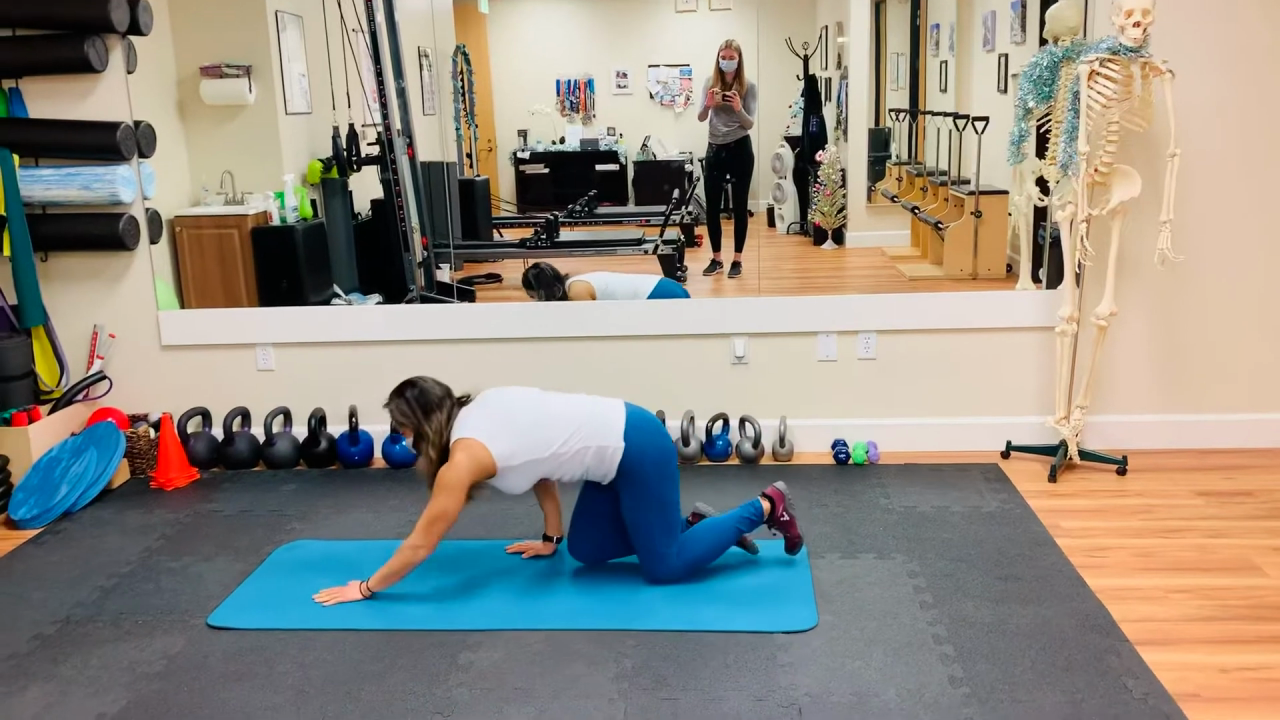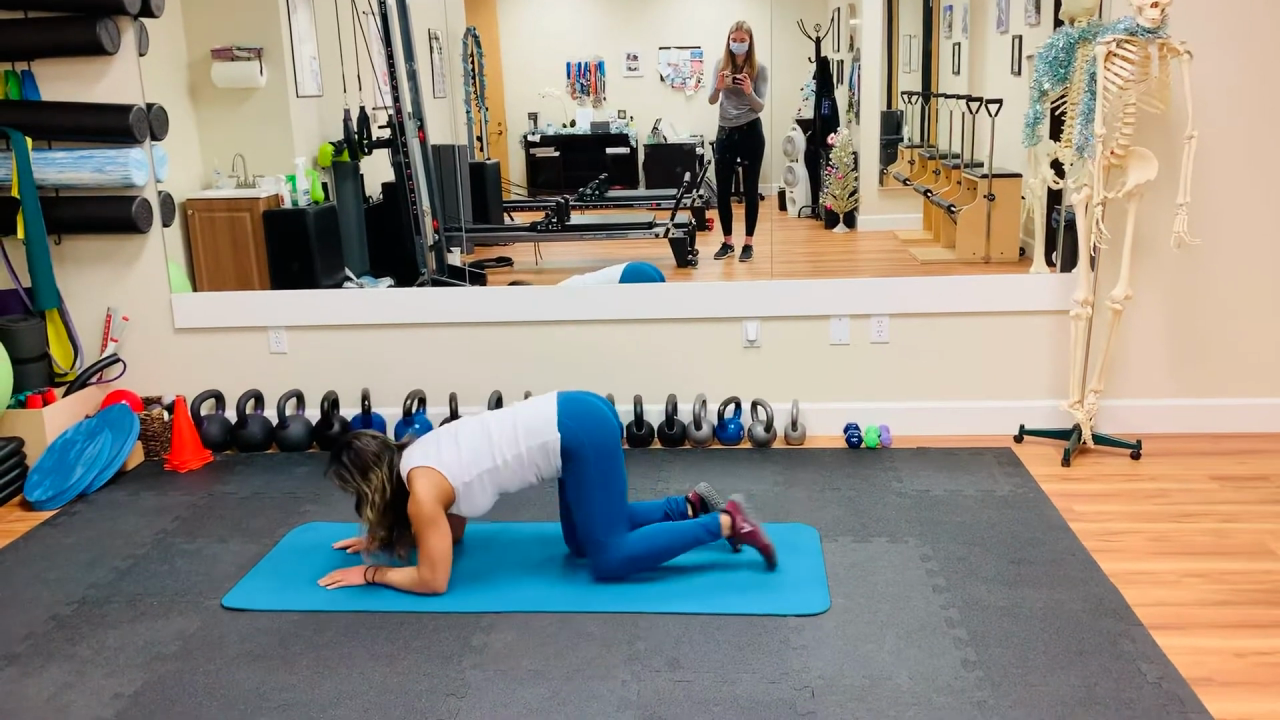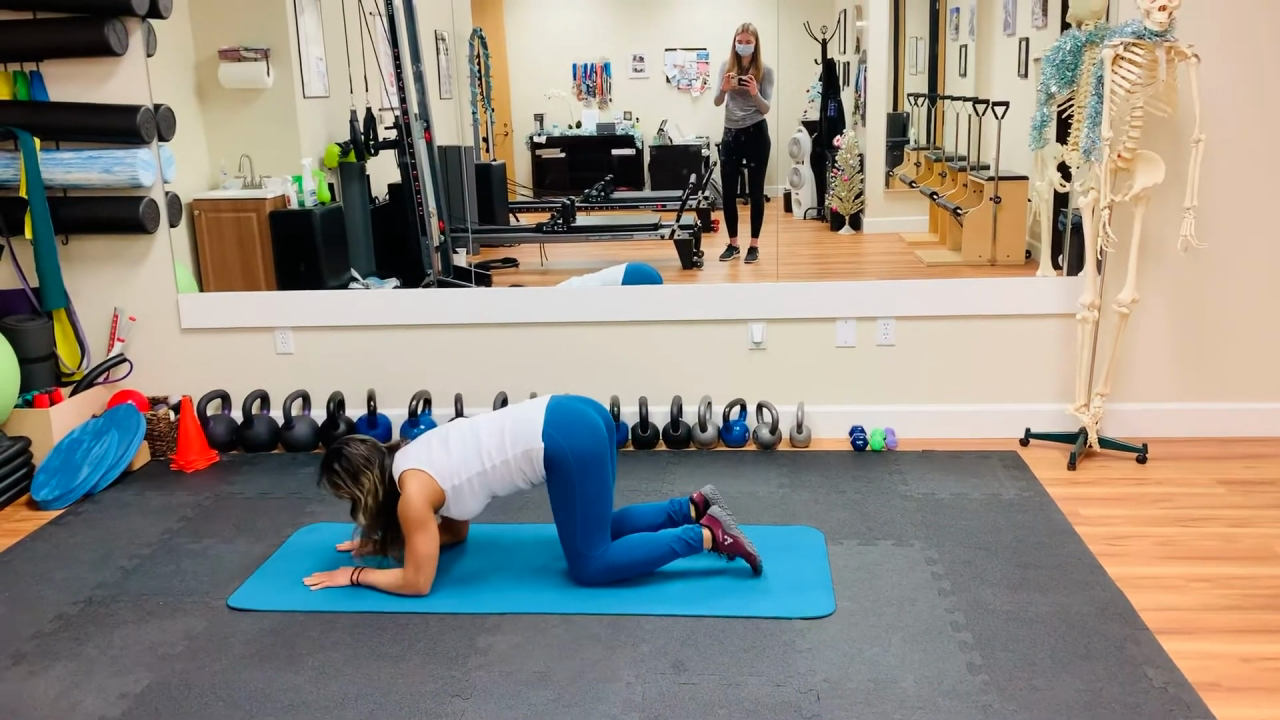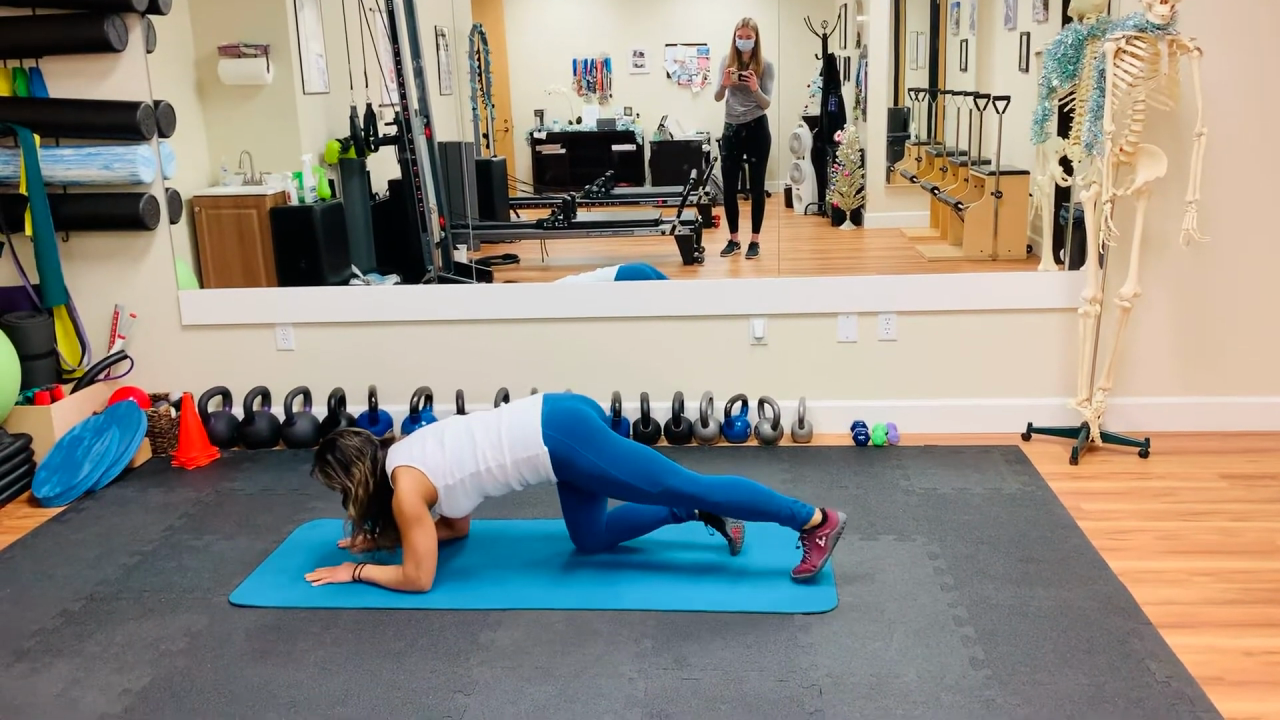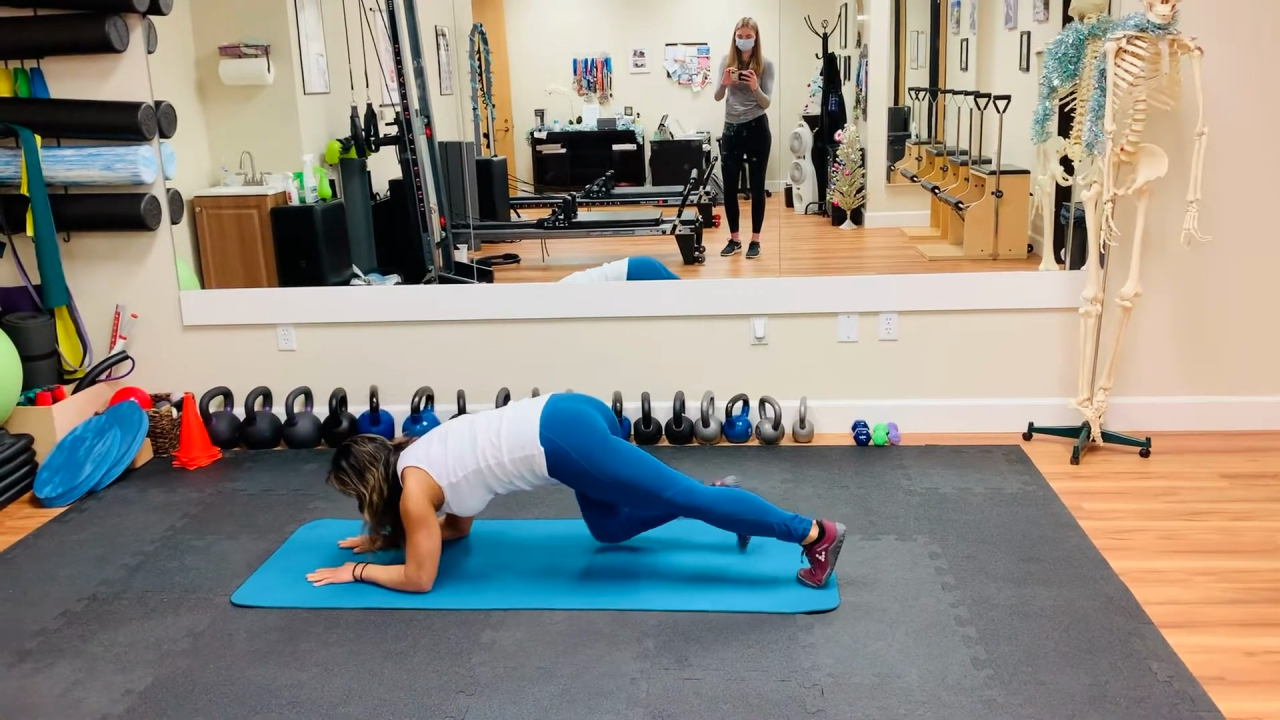
dt=1s
person 1, frame 1
left shoulder: (463, 456)
right shoulder: (480, 408)
left elbow: (421, 544)
left wrist: (365, 588)
right wrist: (551, 537)
left hip: (640, 450)
right hip: (624, 432)
left knee: (662, 567)
right knee: (586, 552)
left ankle: (764, 508)
right ankle: (692, 524)
person 1, frame 2
left shoulder: (421, 490)
right shoulder: (417, 454)
left elbow: (433, 581)
right elbow: (451, 530)
left wrist: (369, 573)
right wrist: (380, 536)
left hip: (580, 431)
right hip: (577, 412)
left knee: (610, 558)
right knee: (582, 542)
left ankle: (727, 523)
right ankle: (691, 504)
person 1, frame 3
left shoulder: (413, 491)
right shoulder: (407, 456)
left elbow: (417, 582)
right elbow: (454, 530)
left wrist: (354, 574)
right wrist: (381, 541)
left hip: (568, 440)
right hip: (576, 416)
left knee: (589, 565)
right knee: (592, 533)
left ankle: (707, 536)
right ankle: (694, 507)
person 1, frame 4
left shoulder: (405, 486)
right shoulder: (403, 451)
left elbow: (418, 577)
right elbow: (453, 525)
left wrist: (355, 570)
right wrist: (383, 536)
left hip: (561, 439)
right hip: (562, 416)
left knee: (683, 484)
right knee: (591, 539)
left ankle: (816, 521)
right ankle: (699, 512)
person 1, frame 5
left shoulder: (414, 487)
right shoulder: (416, 452)
left elbow: (419, 578)
right elbow: (456, 525)
left wrist: (357, 571)
right wrist: (384, 537)
left hip: (562, 439)
right hip: (571, 412)
left knee: (682, 496)
right knee: (608, 528)
left ankle: (815, 535)
right ankle: (715, 494)
person 2, frame 1
left shoulder: (748, 86)
right shoulder: (710, 83)
left elbow: (750, 124)
right elbow: (701, 118)
left wrist: (738, 108)
right wrist: (708, 104)
left hip: (740, 149)
right hip: (715, 149)
left knee: (739, 206)
right knee: (712, 206)
left ankle: (737, 260)
right ankle: (716, 259)
person 2, frame 2
left shoulder: (759, 68)
right shoulder: (721, 64)
left elbow: (760, 107)
right elbow: (711, 101)
left wrist: (749, 92)
right wrist: (718, 87)
left hip: (750, 132)
right hip: (725, 132)
left knee: (750, 190)
right knee: (723, 190)
left ankle: (748, 243)
right ankle: (727, 242)
person 2, frame 3
left shoulder: (765, 71)
right shoulder: (726, 67)
left elbow: (766, 108)
right elbow: (717, 102)
left wrist: (754, 93)
right wrist: (724, 89)
left hip: (756, 134)
right hip: (731, 134)
left knee: (755, 191)
right knee: (728, 192)
left ankle: (753, 245)
right ankle: (732, 244)
person 2, frame 4
left shoulder: (765, 65)
right shoulder: (726, 61)
left elbow: (766, 104)
right elbow: (717, 98)
left wrist: (755, 88)
right wrist: (724, 84)
left hip: (756, 129)
right hip: (731, 129)
left knee: (756, 187)
right knee: (729, 188)
left ankle: (754, 241)
right ankle: (733, 239)
person 2, frame 5
left shoulder: (765, 65)
right shoulder: (726, 61)
left elbow: (767, 103)
right elbow: (717, 97)
left wrist: (755, 88)
right wrist: (724, 83)
left hip: (756, 128)
right hip: (731, 128)
left knee: (756, 187)
right knee: (729, 187)
left ankle: (755, 240)
right ankle: (734, 239)
